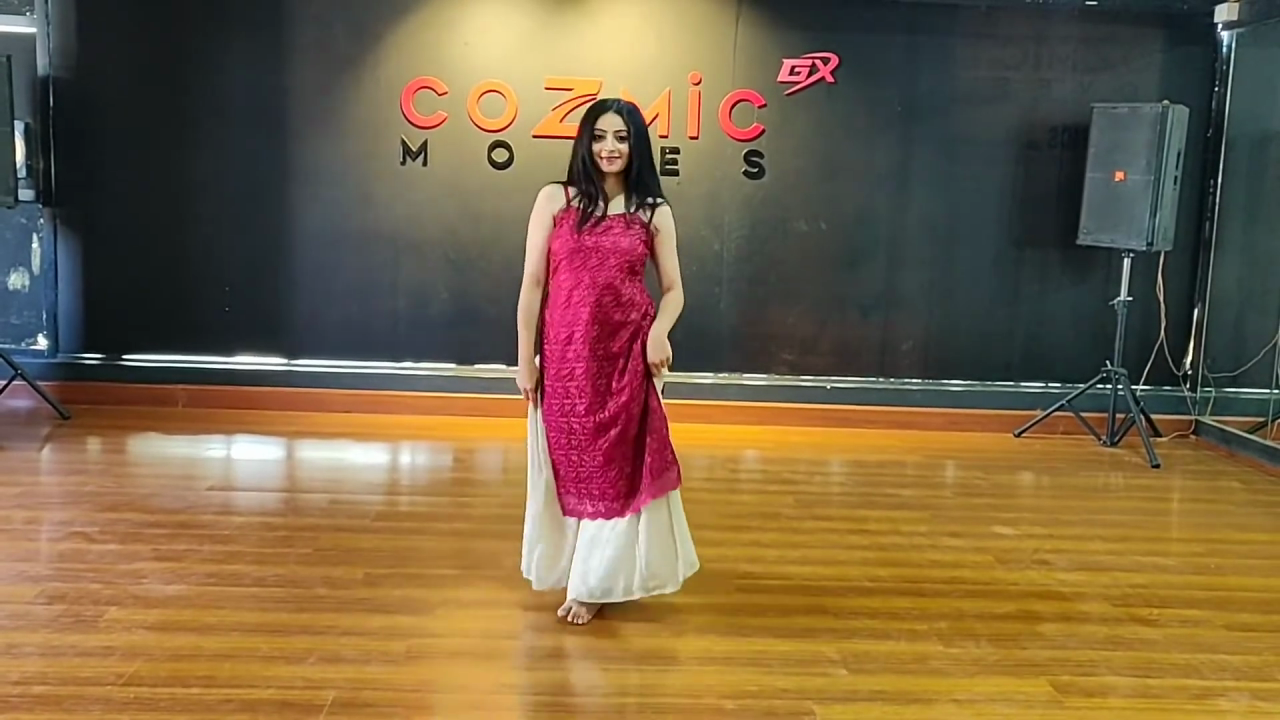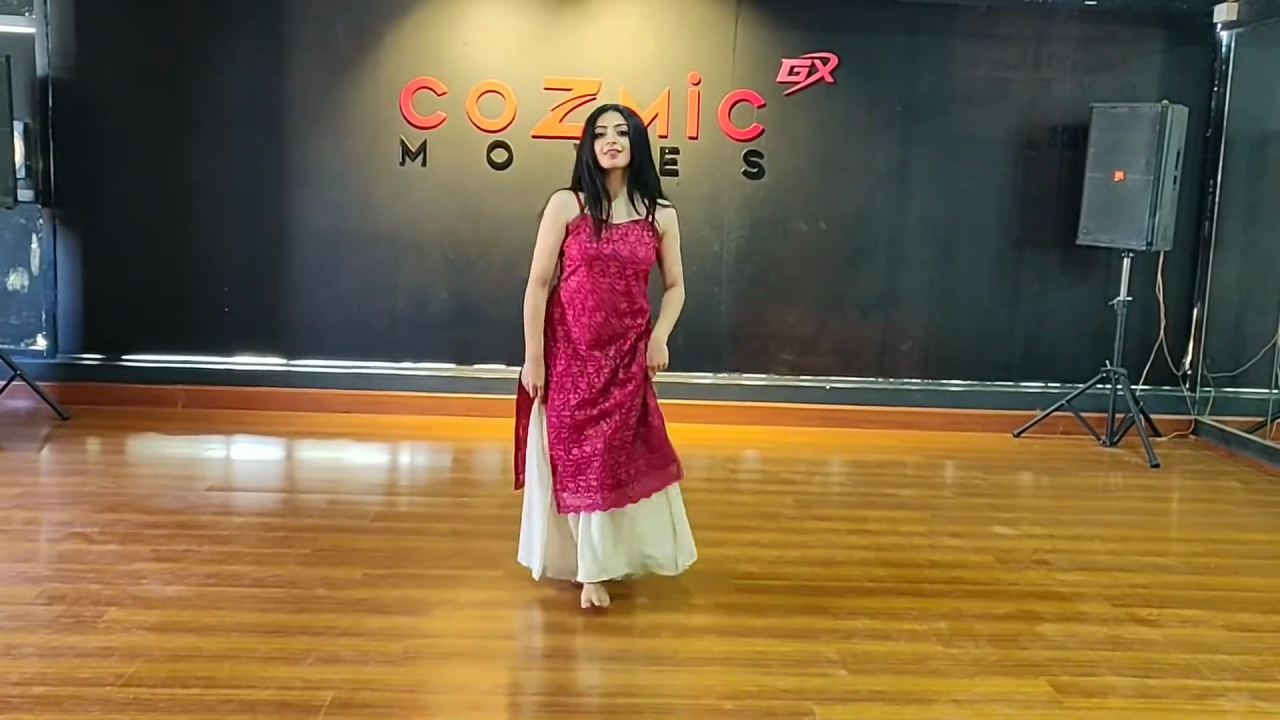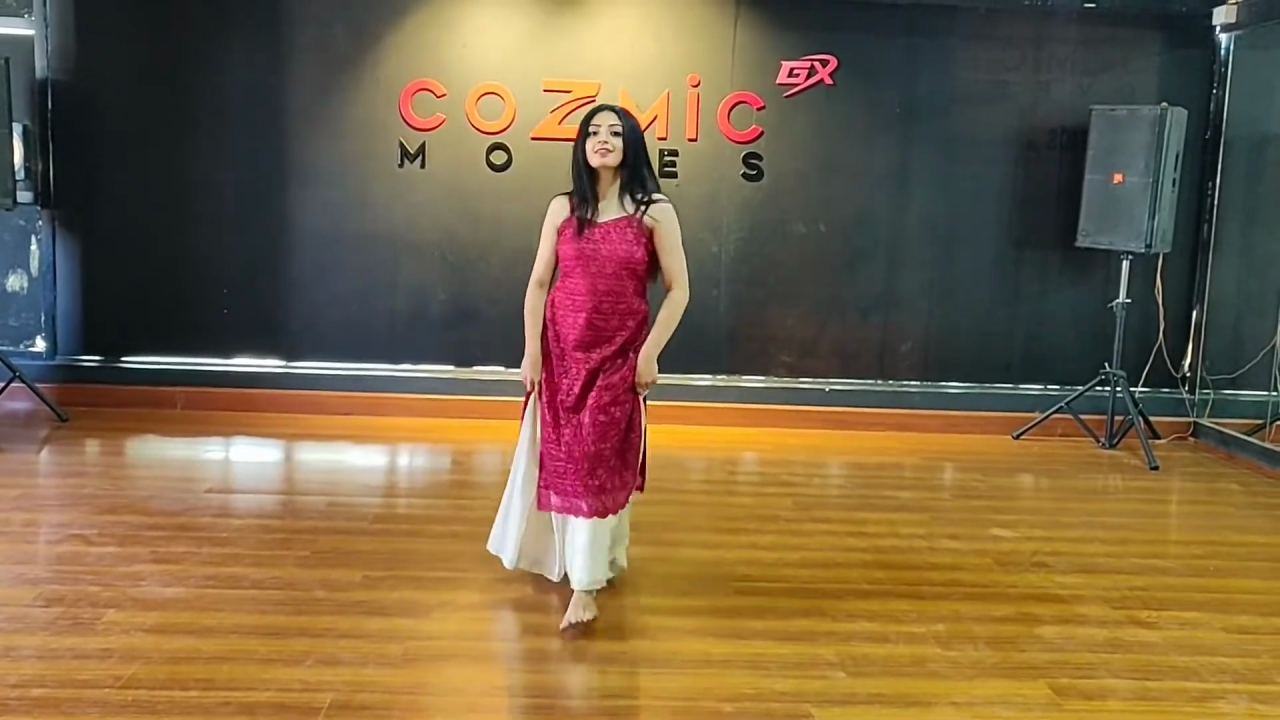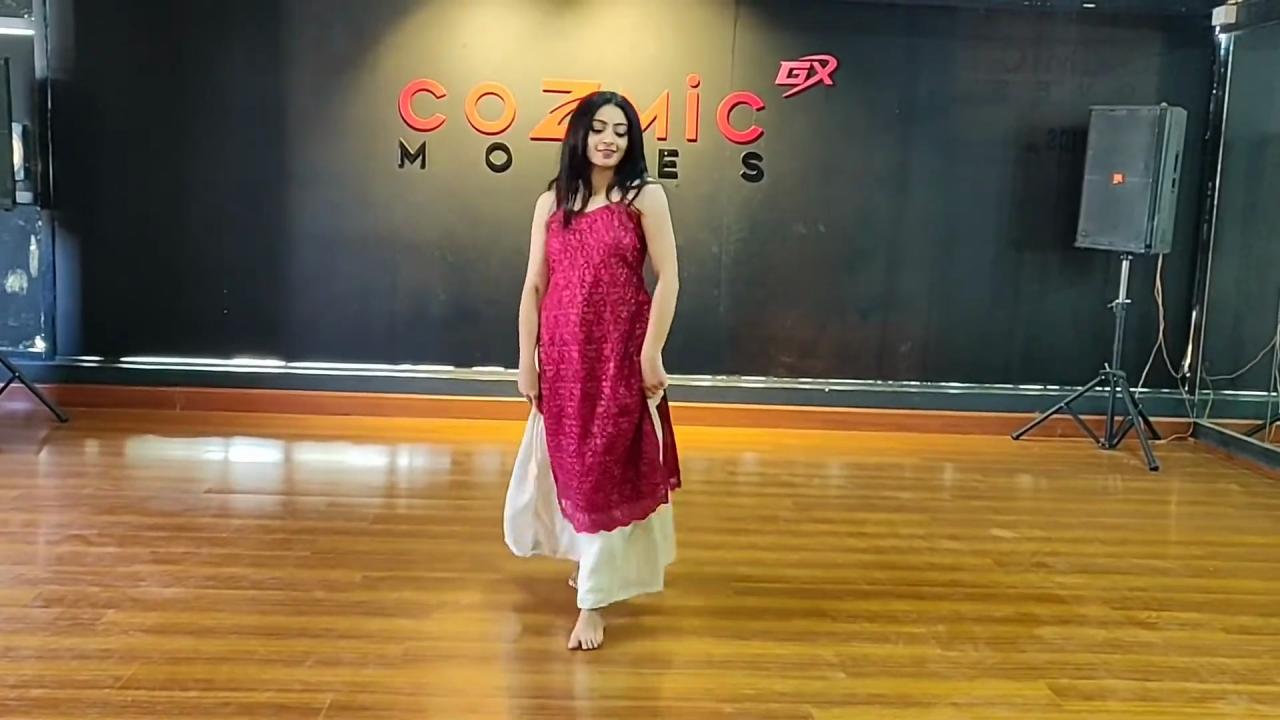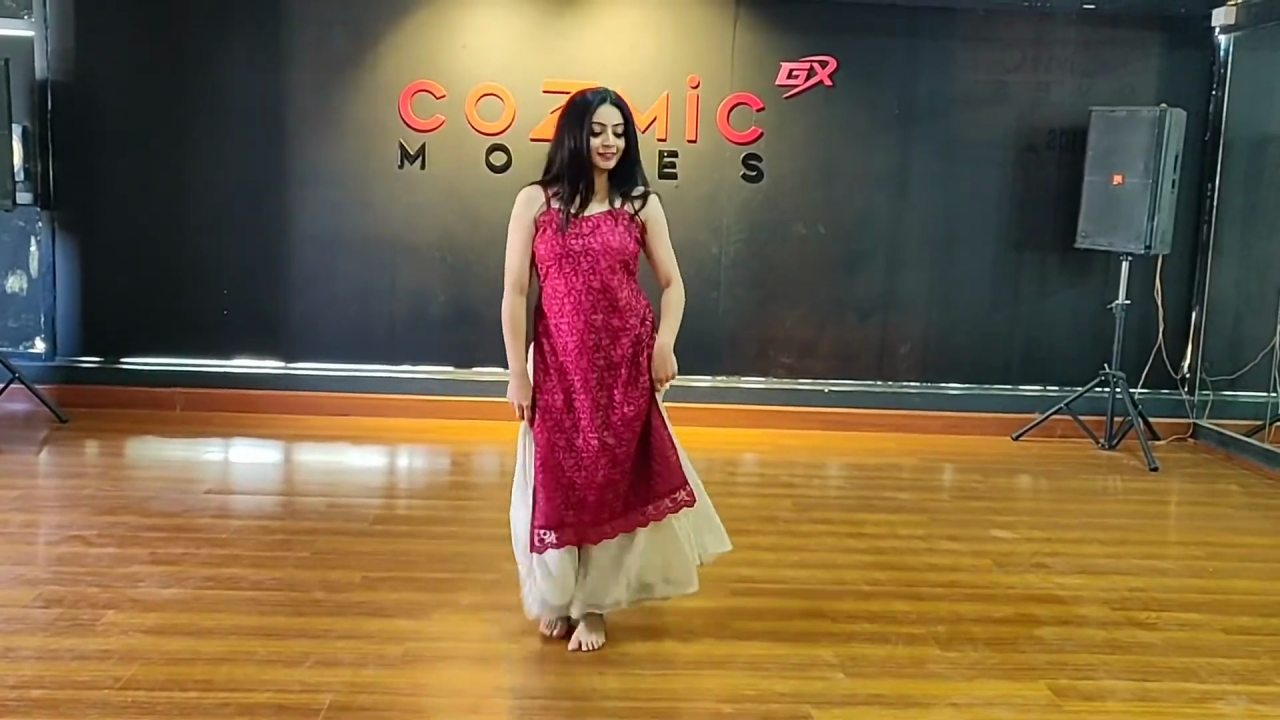
dt=0.4s
person 1, frame 1
left shoulder: (653, 212)
right shoulder: (554, 200)
left elbow: (673, 288)
right elbow: (532, 282)
left wrist: (658, 333)
right wrist: (526, 357)
left hip: (627, 355)
right hip: (565, 353)
left knee: (617, 466)
right knee: (569, 462)
left ankle: (595, 583)
right ankle: (570, 567)
person 1, frame 2
left shoulder: (660, 214)
right shoulder: (566, 205)
left elbow: (675, 286)
right elbow: (538, 283)
left wrist: (660, 336)
right wrist: (534, 357)
left hip: (626, 355)
right hip: (568, 351)
left knee: (615, 459)
right knee: (570, 457)
left ankle: (600, 567)
right ankle: (576, 561)
person 1, frame 3
left shoulder: (655, 211)
right shoulder: (563, 209)
left elbow: (678, 289)
right elbow: (539, 283)
left wrist: (650, 353)
right wrist: (532, 351)
left hip: (618, 357)
right hip: (562, 353)
left knee: (600, 464)
right knee: (562, 459)
left ankle: (586, 584)
right ankle: (579, 562)
person 1, frame 4
left shoulder: (644, 196)
right shoulder: (551, 202)
left elbow: (668, 279)
right elbow: (534, 286)
left wrist: (651, 354)
right wrist: (527, 359)
left hip: (620, 353)
right hip: (562, 355)
left knee: (610, 473)
right knee: (567, 463)
left ankle: (593, 601)
right ankle: (590, 551)
person 1, frame 5
left shoulder: (641, 205)
right shoulder: (534, 202)
left elbow: (672, 284)
right elbow: (515, 291)
left wrist: (664, 344)
right wrist: (517, 371)
left hip: (627, 363)
right hip: (559, 364)
left knee: (614, 483)
right knee: (556, 483)
left ankle: (592, 606)
right ankle: (555, 598)
